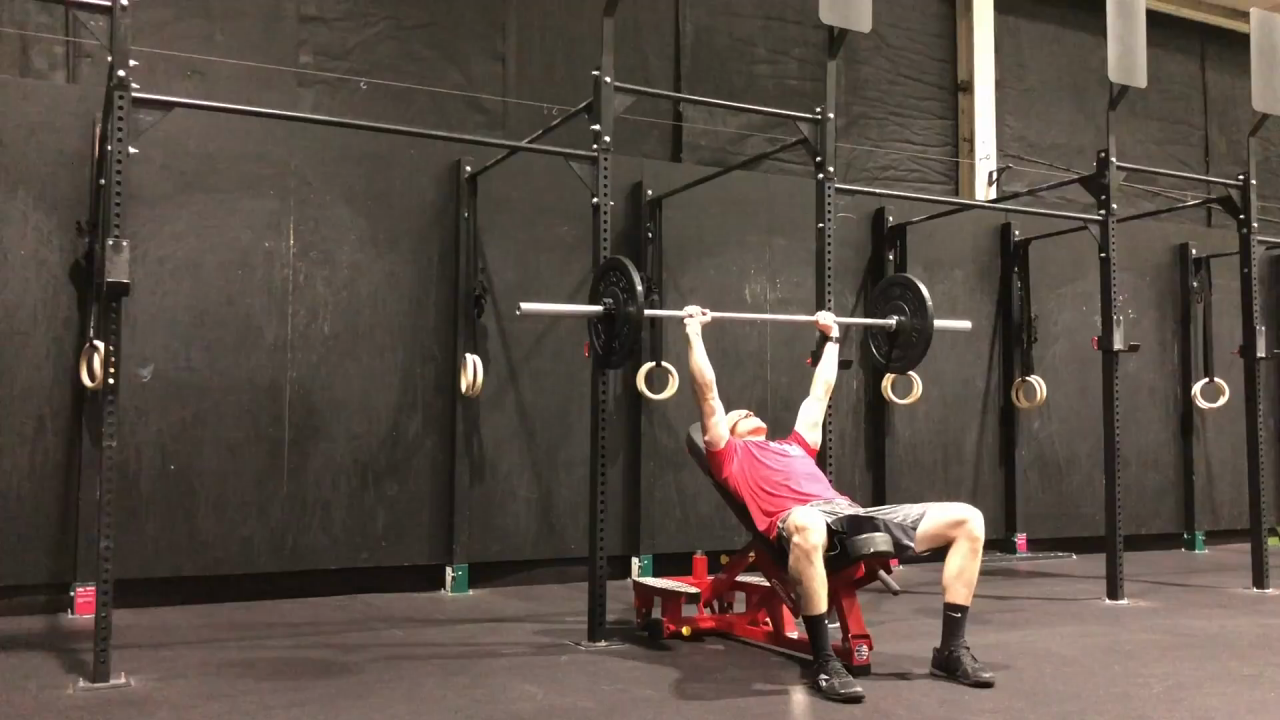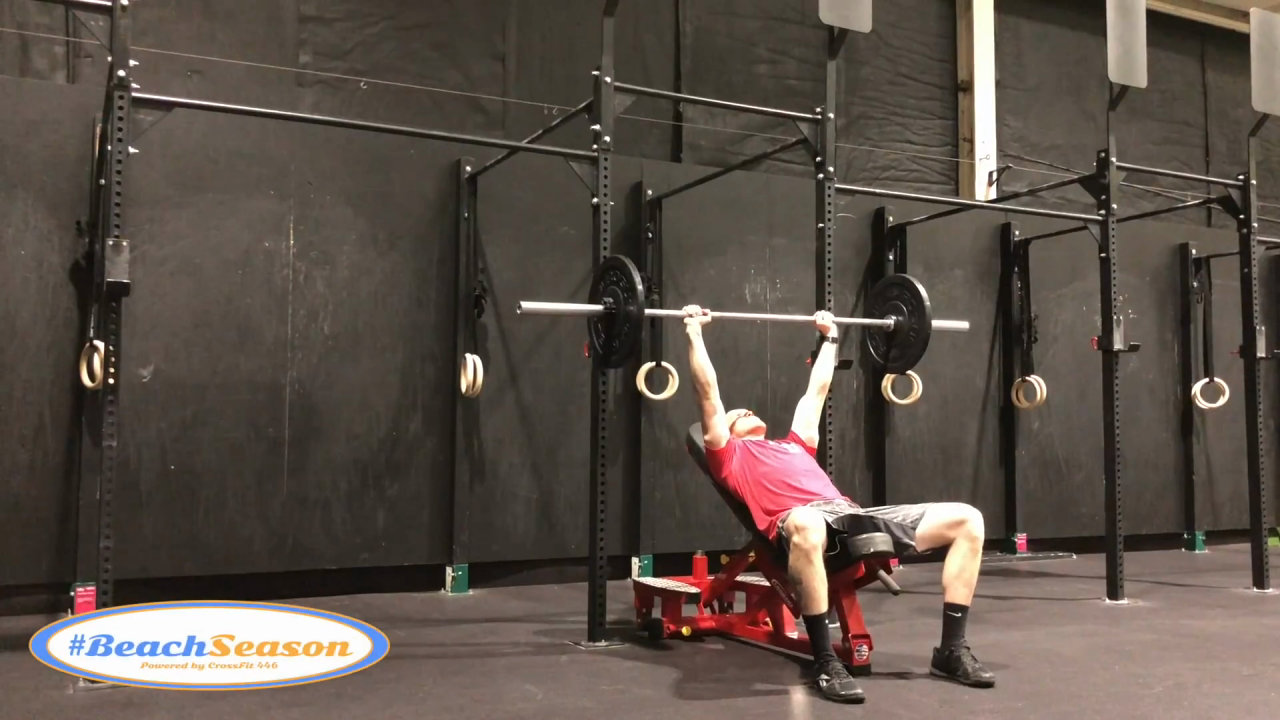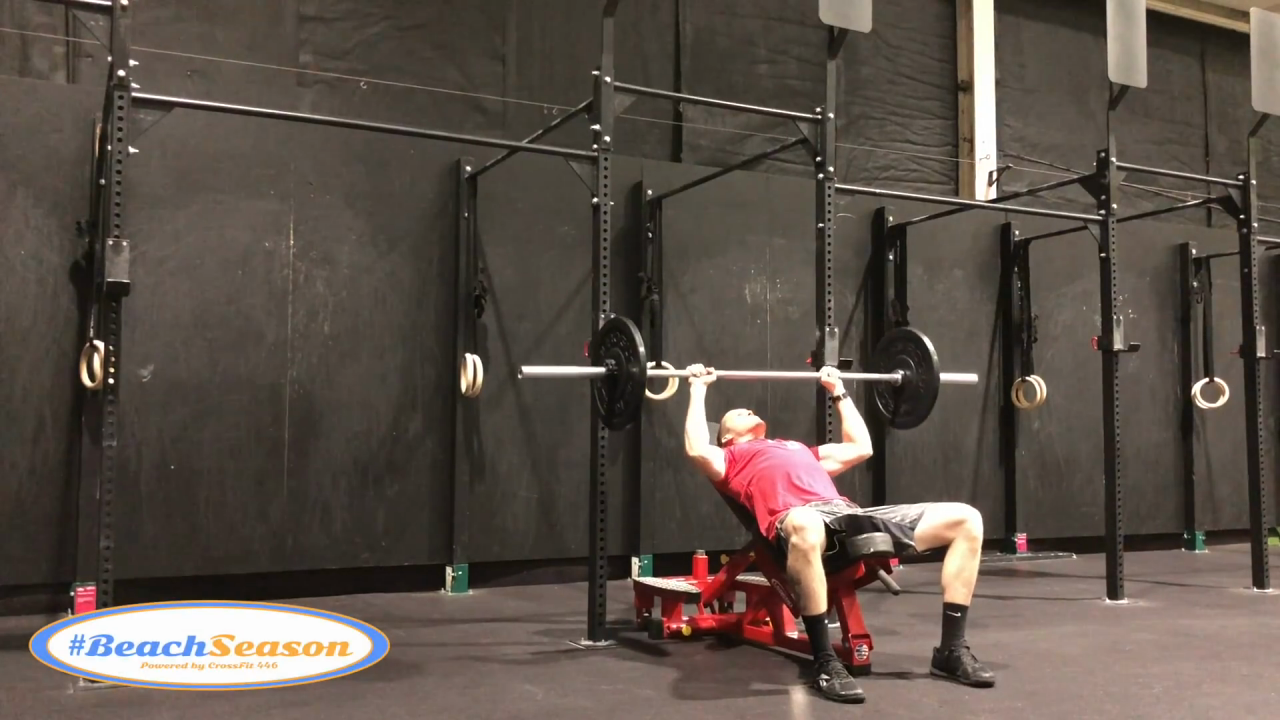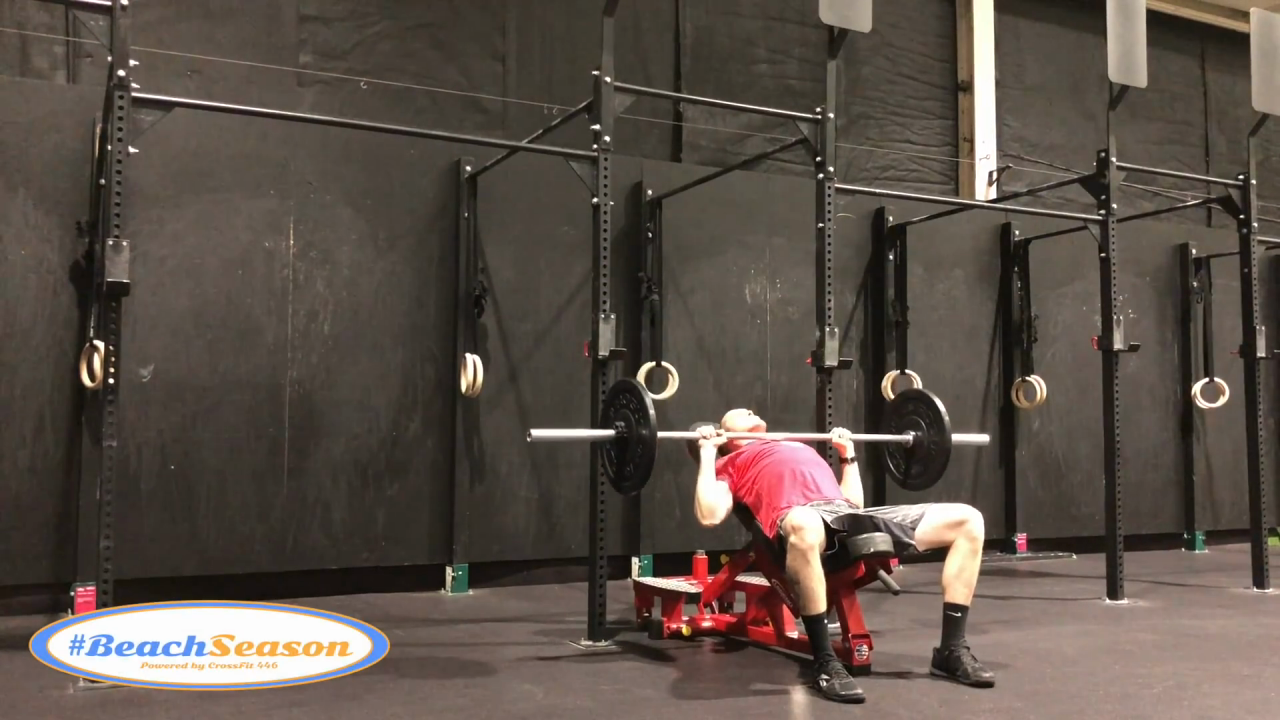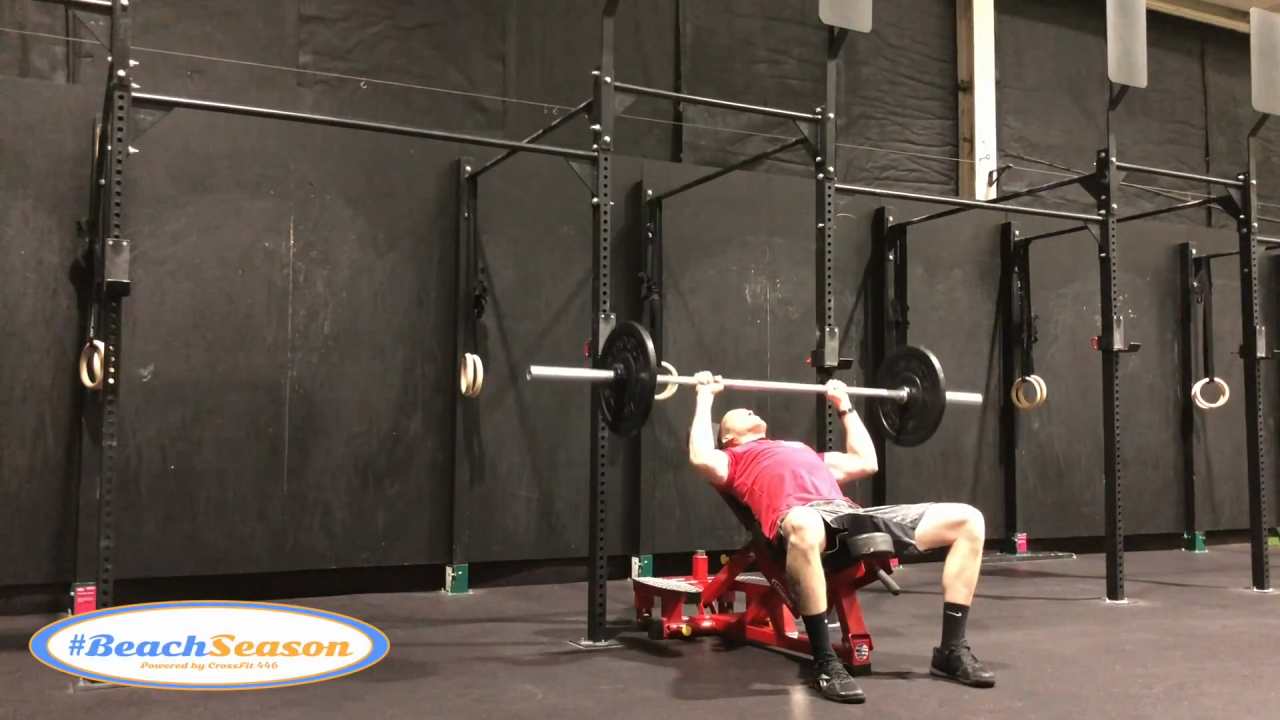
dt=1s
person 1, frame 1
left shoulder: (795, 445)
right shoulder: (729, 454)
left elbow: (820, 393)
right elbow: (708, 394)
left wrist: (832, 336)
right wrist: (694, 332)
left hip: (852, 514)
right hip: (801, 520)
left knee: (967, 520)
right knee: (808, 527)
left ankle: (952, 650)
right ankle: (824, 662)
person 1, frame 2
left shoulder: (795, 445)
right shoulder: (729, 454)
left elbow: (816, 391)
right elbow: (708, 393)
left wrist: (829, 336)
right wrist: (695, 332)
left hip: (852, 515)
right hip: (801, 521)
left knee: (966, 520)
right knee: (807, 527)
left ankle: (952, 650)
right ankle: (826, 662)
person 1, frame 3
left shoulder: (799, 449)
right shoulder: (730, 459)
left elbow: (861, 447)
right elbow: (698, 451)
left wrist: (838, 392)
right wrist: (699, 390)
left hip: (852, 514)
right hip: (801, 520)
left knee: (966, 520)
right knee: (805, 527)
left ankle: (952, 650)
right ankle: (825, 662)
person 1, frame 4
left shoulder: (803, 450)
right shoulder: (730, 463)
right elbow: (709, 516)
left wrist: (847, 454)
right wrist: (707, 453)
left hip: (850, 515)
right hip: (803, 518)
left knee: (967, 521)
right knee: (804, 527)
left ankle: (952, 651)
right ankle: (825, 662)
person 1, frame 5
left shoulder: (803, 450)
right shoulder: (732, 459)
left elbow: (867, 463)
right elbow: (701, 459)
left wrist: (844, 406)
right wrist: (705, 397)
left hip: (854, 515)
right hip: (803, 520)
left knee: (967, 521)
right knee: (806, 528)
left ankle: (952, 651)
right ankle: (826, 662)
